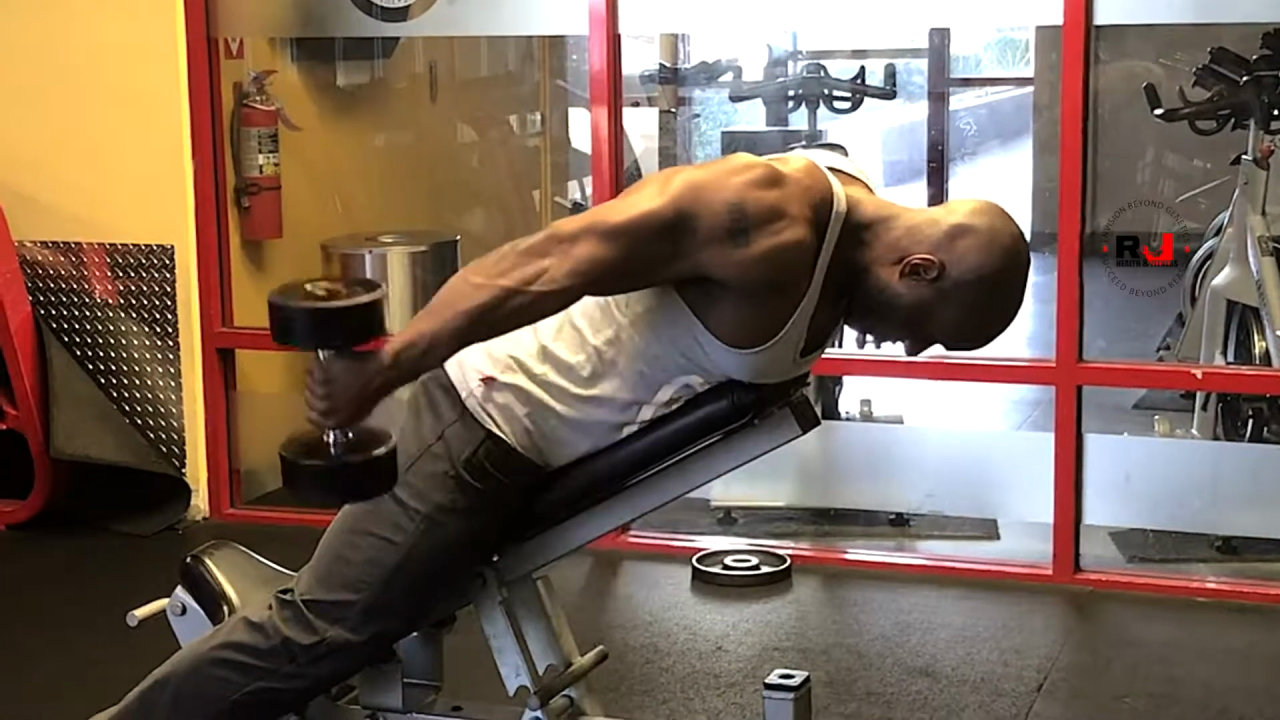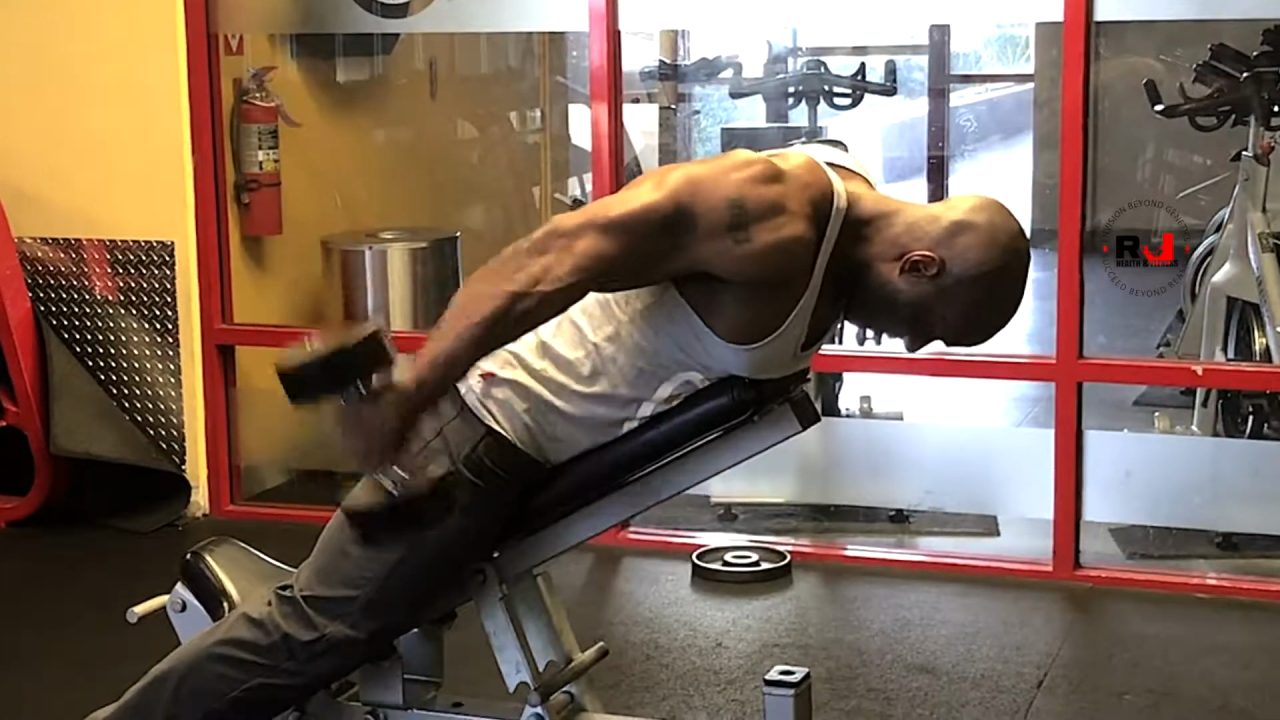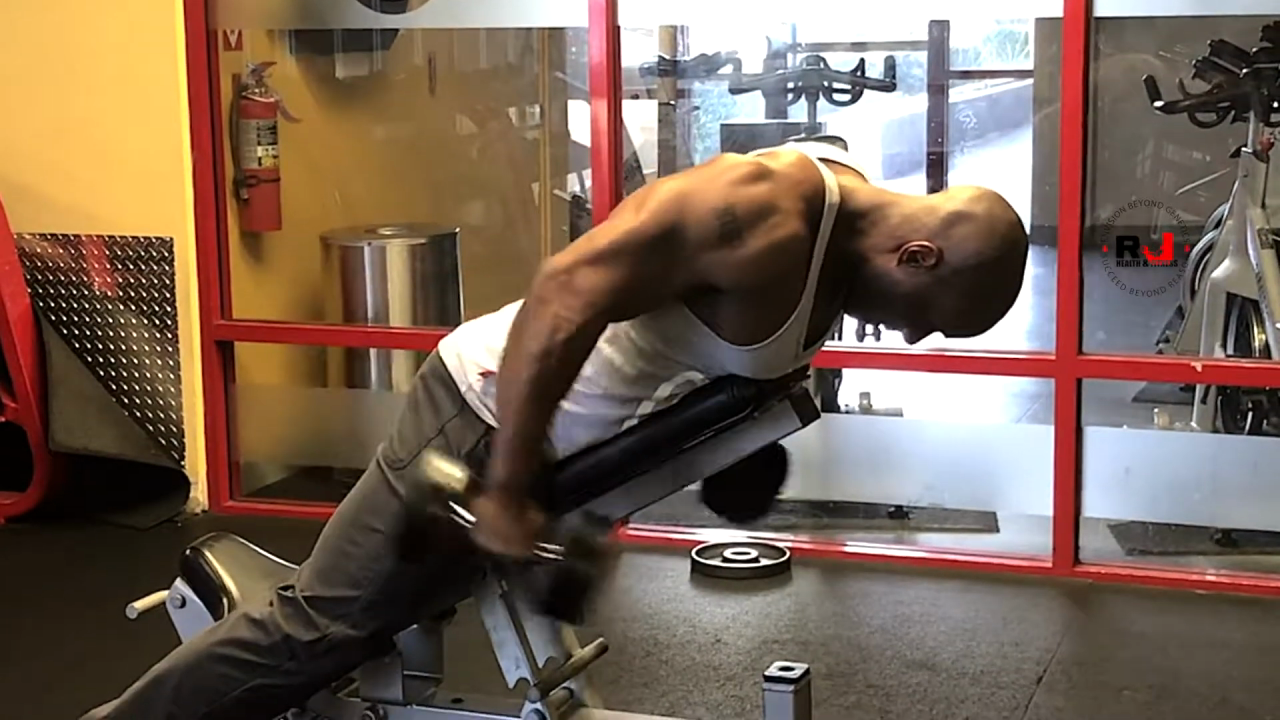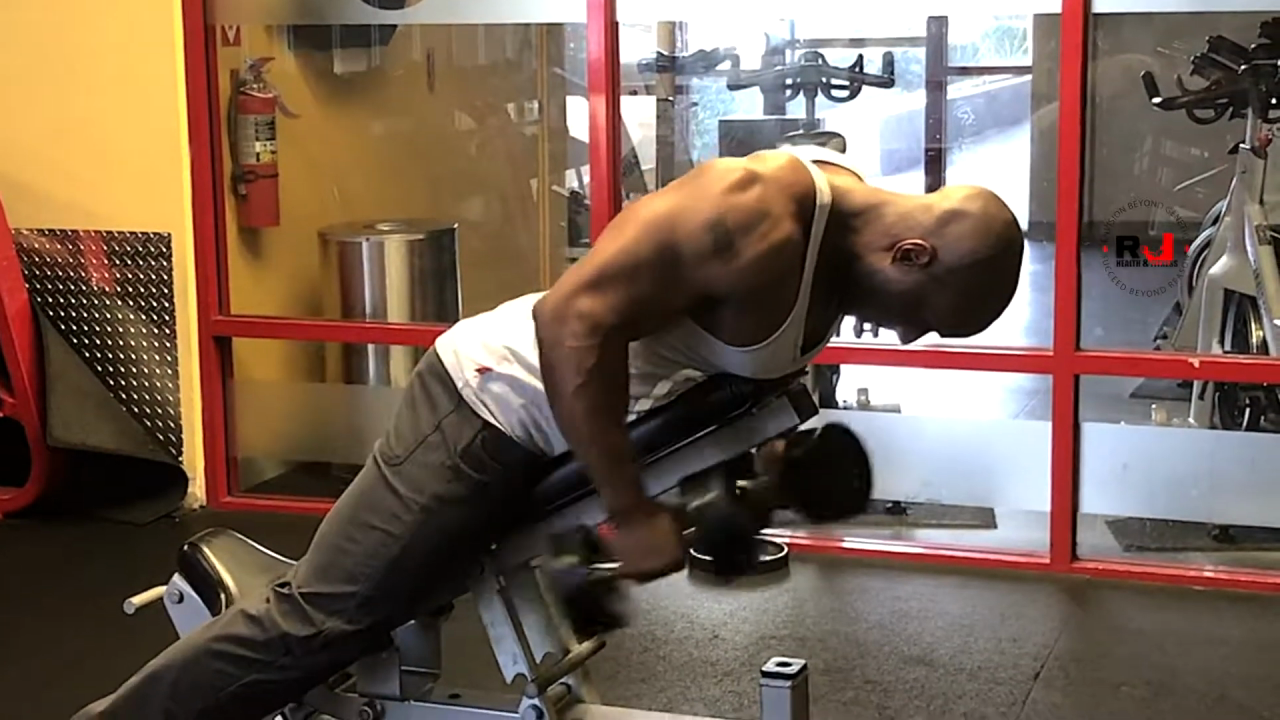
dt=0.2s
person 1, frame 1
left shoulder: (850, 234)
right shoulder: (775, 217)
right elbow: (559, 257)
right wrist: (383, 369)
left hip: (556, 440)
right hip: (499, 418)
left knee: (371, 618)
right knee: (318, 629)
person 1, frame 2
left shoulder: (849, 230)
right shoulder: (775, 215)
right elbow: (565, 250)
right wrist: (413, 392)
left hip: (556, 437)
right hip: (494, 415)
left knee: (366, 615)
right knee: (318, 626)
person 1, frame 3
left shoulder: (849, 221)
right shoulder: (768, 214)
right elbow: (568, 289)
right wrist: (508, 491)
left hip: (553, 424)
right hip: (497, 410)
left knee: (364, 614)
right knee: (320, 626)
person 1, frame 4
left shoulder: (848, 220)
right shoulder: (759, 216)
right elbow: (572, 319)
right wrist: (632, 512)
left hip: (539, 428)
right hip: (492, 409)
left knee: (362, 610)
right knee: (315, 620)
